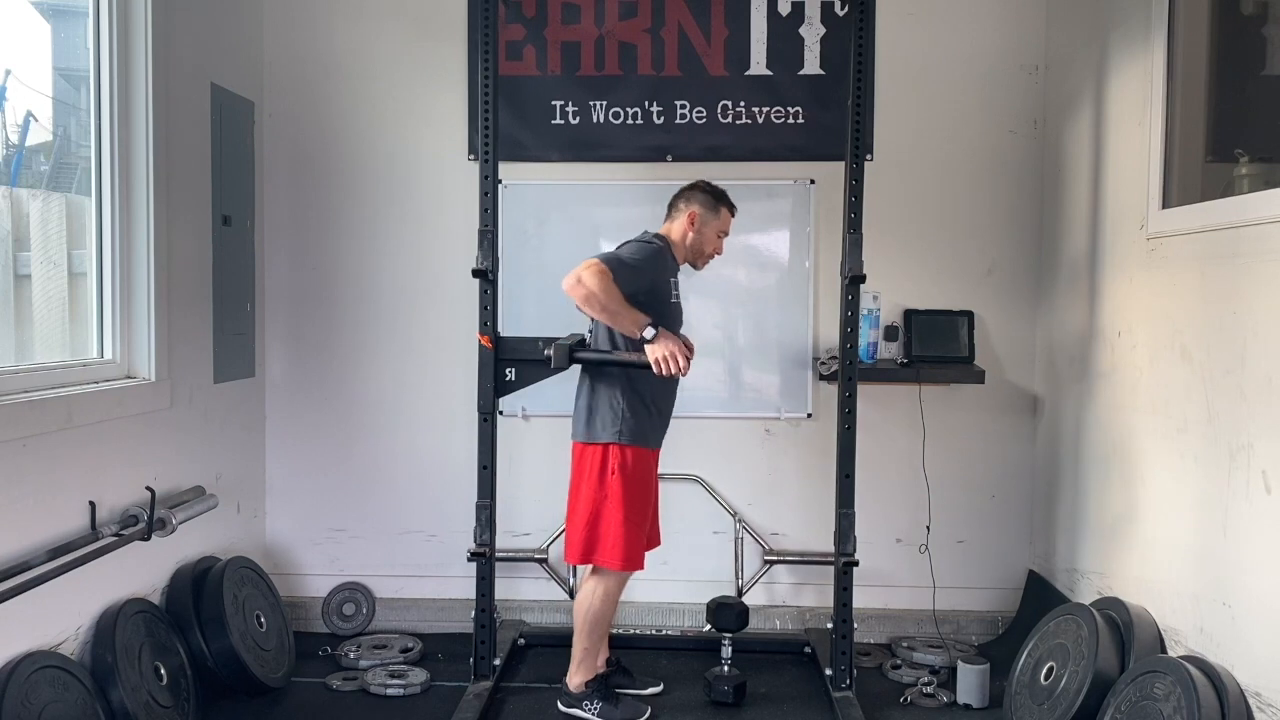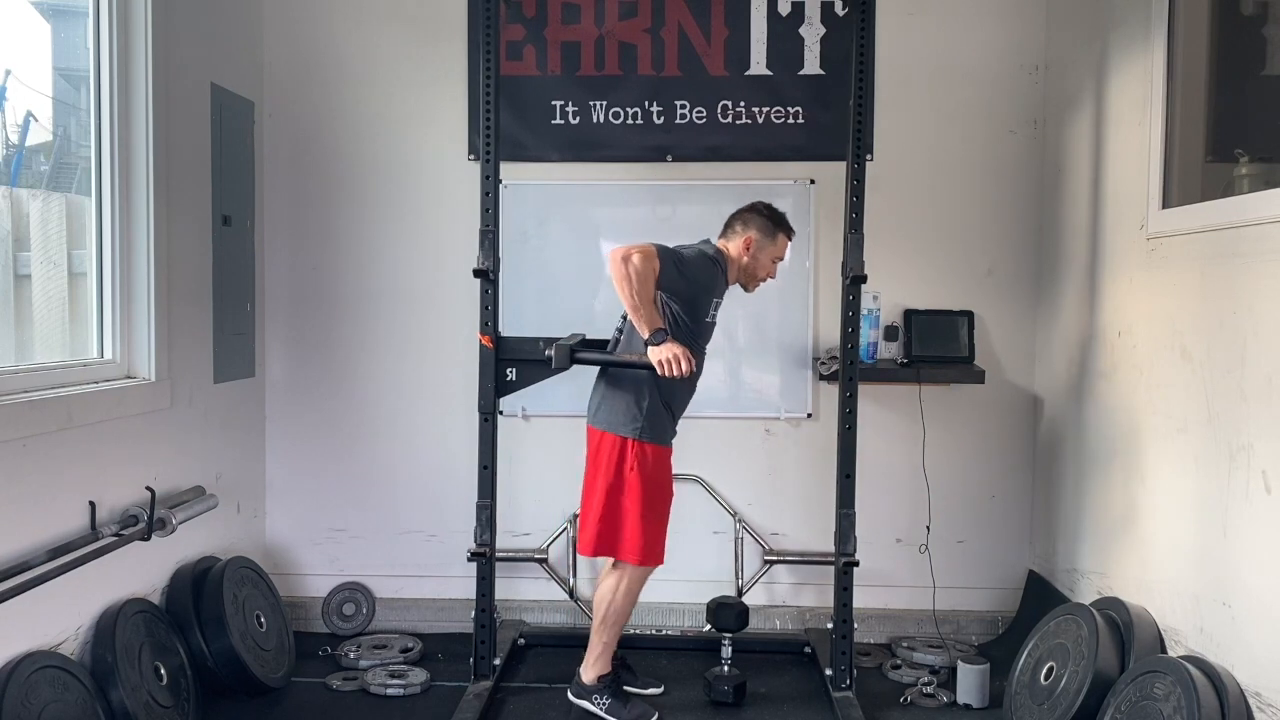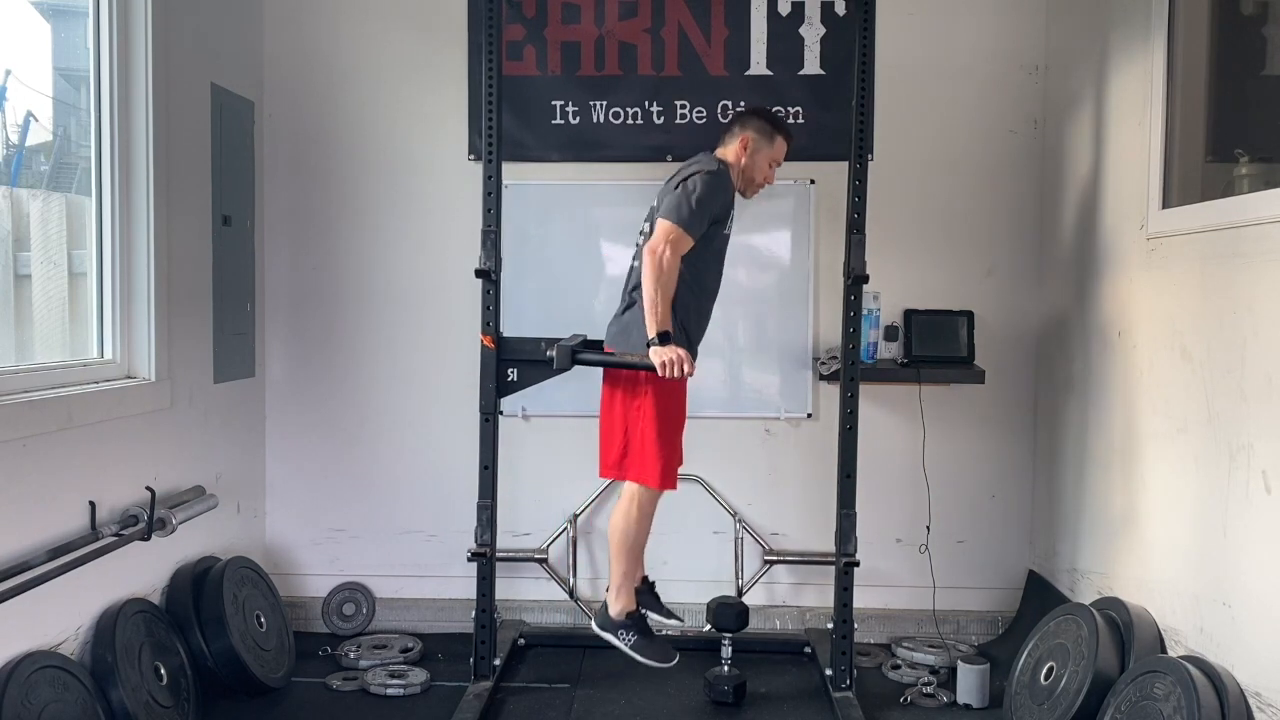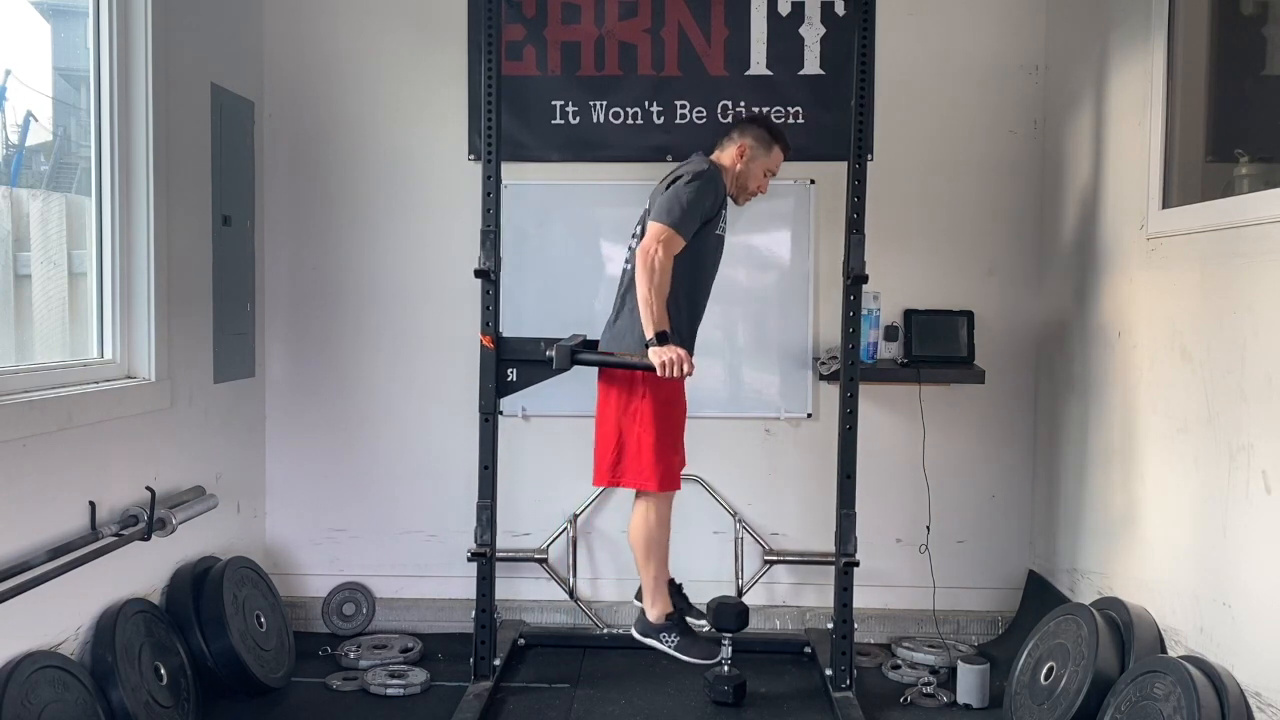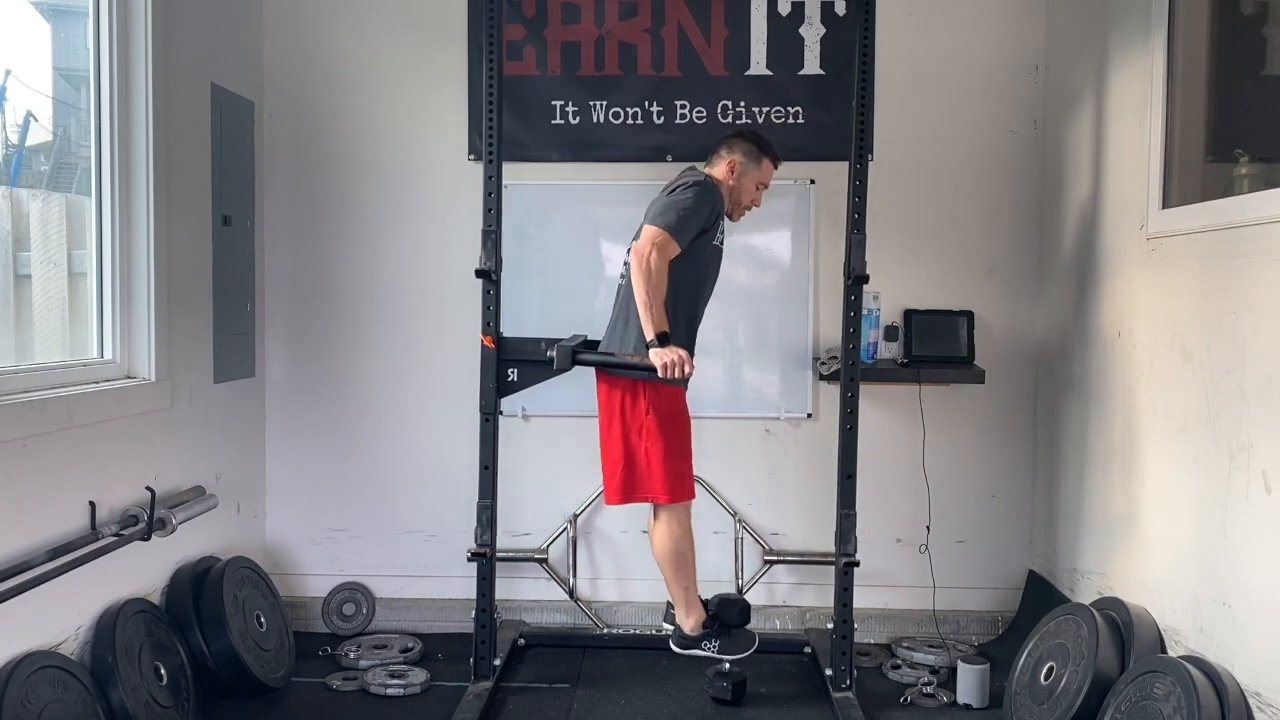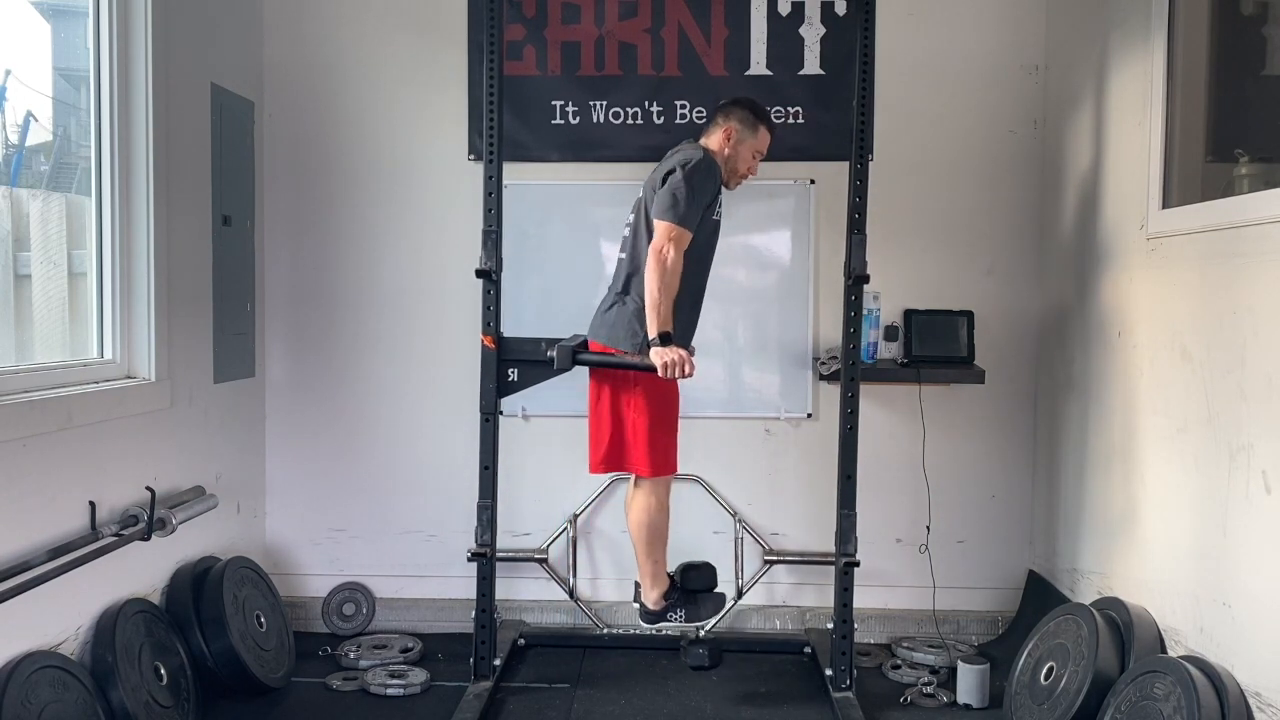
dt=0.5s
person 1, frame 1
left shoulder: (657, 263)
right shoulder: (651, 253)
left elbow: (595, 297)
right elbow: (579, 283)
right wrist: (651, 334)
left hip: (626, 431)
right hip: (616, 432)
left knee: (610, 559)
right knee: (612, 563)
left ankle: (599, 664)
person 1, frame 2
left shoulder: (703, 272)
right shoulder: (703, 264)
left elbow: (640, 274)
right elbow: (626, 259)
right wrist: (656, 338)
left hip: (637, 425)
right hip: (632, 427)
left knee: (625, 556)
right knee: (633, 558)
left ankle: (604, 660)
right ankle: (592, 678)
person 1, frame 3
left shoulder: (705, 183)
right shoulder: (709, 179)
right elbow: (660, 254)
right wrist: (660, 339)
left hip: (654, 350)
right hip: (649, 353)
left knee: (647, 480)
right knee: (644, 482)
left ankle: (633, 583)
right ankle: (618, 611)
person 1, frame 4
left shoulder: (702, 190)
right shoulder: (700, 180)
right elbow: (653, 252)
right wrist: (659, 339)
left hip: (650, 351)
right hip: (643, 355)
left knee: (658, 483)
right knee: (654, 487)
left ankle: (658, 588)
right ankle: (657, 616)
person 1, frame 5
left shoulder: (697, 203)
right shoulder: (700, 191)
right elbow: (646, 254)
right wrist: (659, 341)
left hip: (645, 366)
right hip: (644, 369)
left knee: (668, 497)
right knee: (671, 500)
left ankle: (684, 604)
right ankle: (692, 625)
person 1, frame 6
left shoulder: (687, 169)
right shoulder: (698, 166)
right elbow: (664, 251)
left wrist: (659, 338)
right wrist: (662, 339)
left hip: (628, 339)
right hip: (635, 343)
left knee: (651, 473)
right knee: (653, 474)
left ankle: (655, 581)
right ankle: (657, 598)
